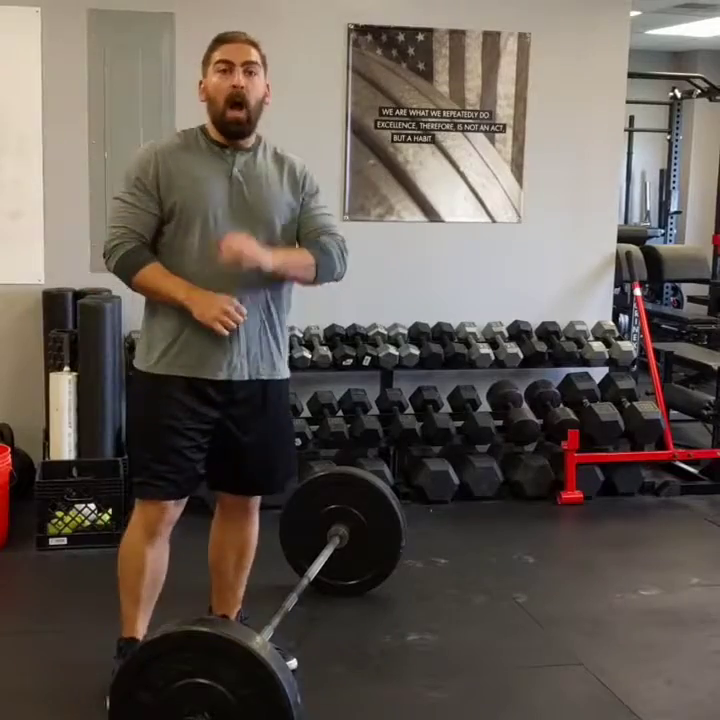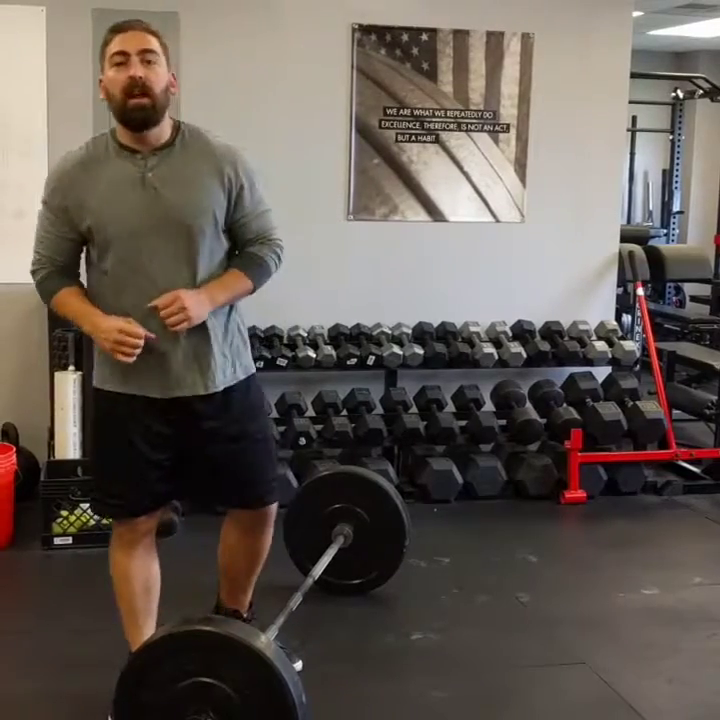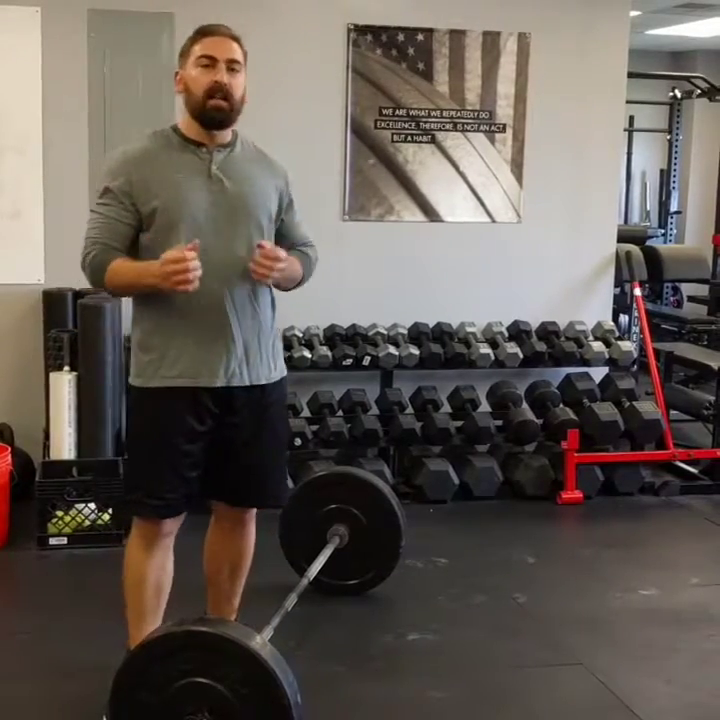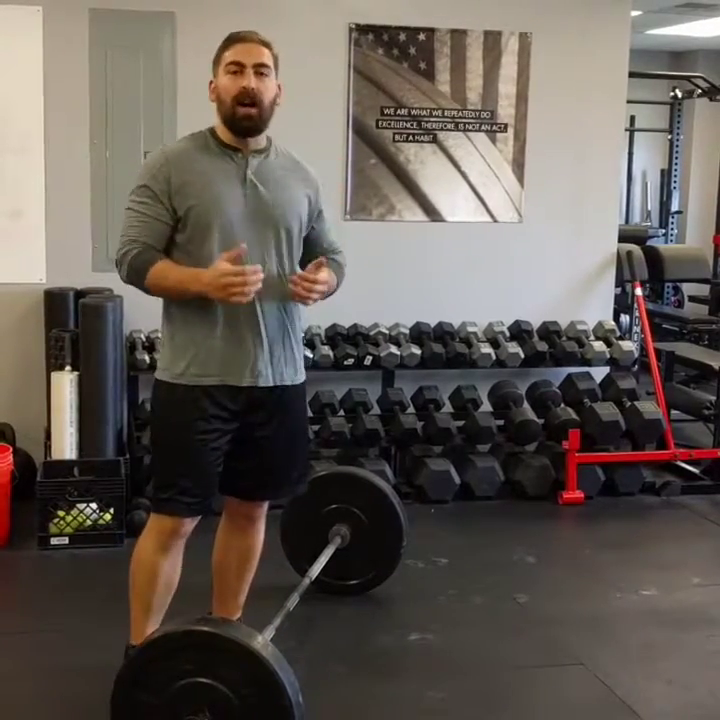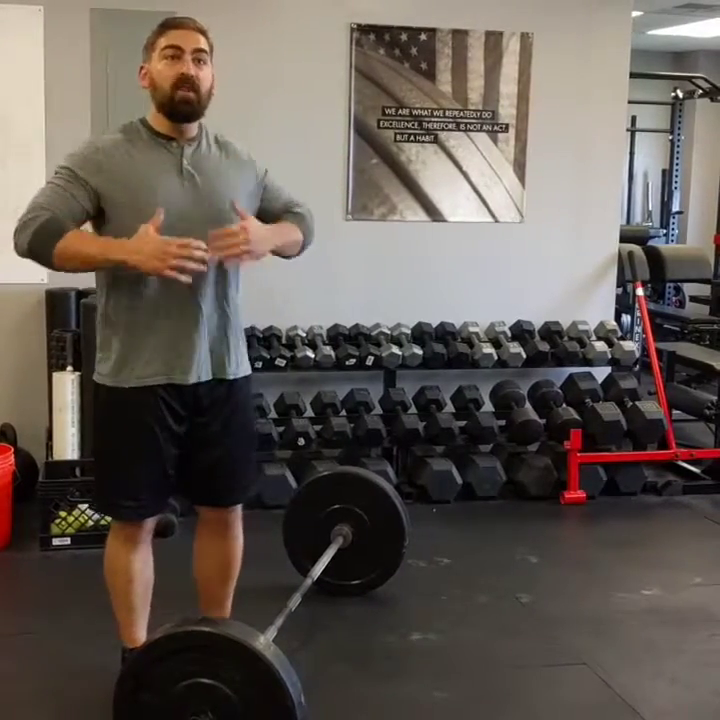
dt=1s
person 1, frame 1
left shoulder: (290, 173)
right shoulder: (160, 160)
left elbow: (333, 258)
right elbow: (122, 250)
left wrist: (267, 258)
right wrist: (193, 298)
left hip: (259, 369)
right hip: (173, 366)
left knee: (242, 500)
right knee: (157, 508)
left ankle: (225, 629)
right ankle: (131, 646)
person 1, frame 2
left shoulder: (221, 161)
right shoulder: (72, 176)
left elbow: (265, 247)
right elbow: (50, 272)
left wrist: (209, 298)
right wrist: (96, 325)
left hip: (222, 375)
right hip: (129, 386)
left knee: (256, 506)
right knee: (134, 525)
left ankle: (234, 616)
person 1, frame 3
left shoulder: (268, 171)
right shoulder: (135, 166)
left elbow: (303, 255)
right elbow: (97, 264)
left wrist: (283, 267)
right wrist: (156, 272)
left hip: (256, 375)
right hip: (169, 379)
left knee: (238, 509)
right knee: (156, 522)
person 1, frame 4
left shoulder: (299, 176)
right shoulder: (171, 166)
left elbow: (329, 261)
right elbow: (132, 262)
left wrist: (323, 282)
right wrist: (205, 281)
left hip: (278, 378)
right hip: (195, 379)
left knee: (249, 509)
right knee: (174, 519)
right ankle: (140, 652)
person 1, frame 5
left shoulder: (238, 162)
right shoulder: (102, 160)
left elbow: (298, 225)
right elbow: (35, 234)
left wrist: (268, 237)
right wrist: (130, 254)
left hip: (222, 371)
right hip: (137, 376)
left knee: (223, 513)
right knee: (134, 521)
right ankle: (137, 657)
